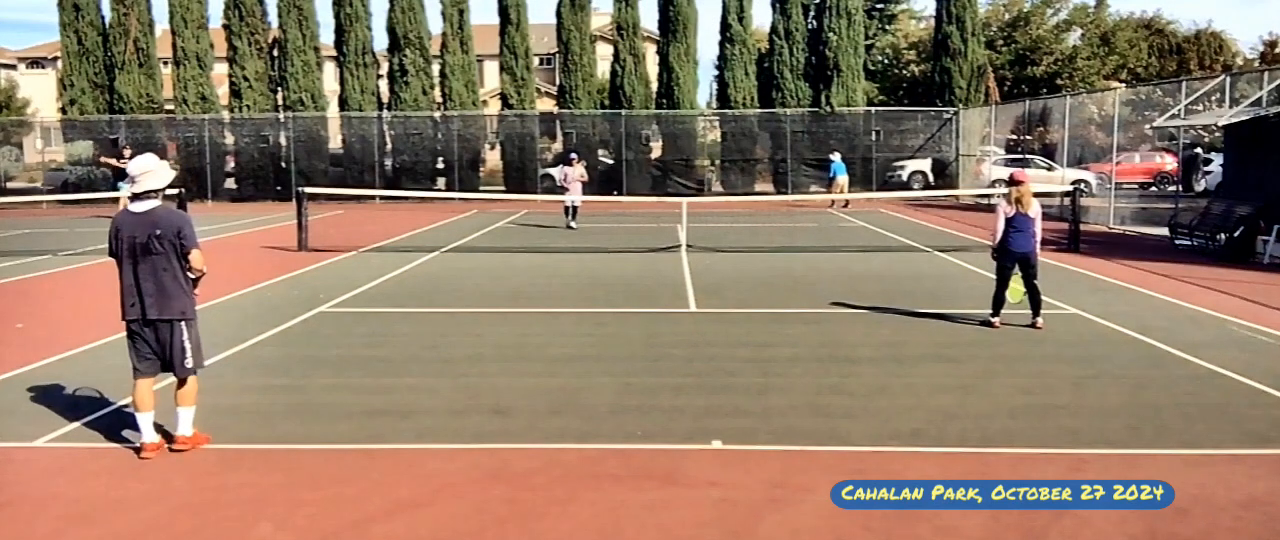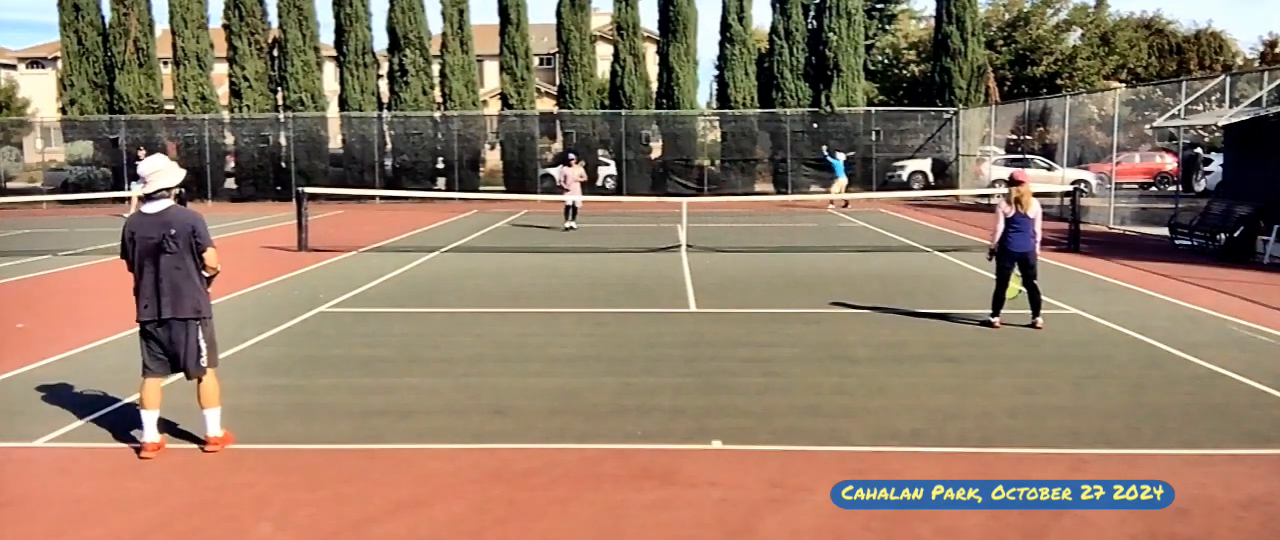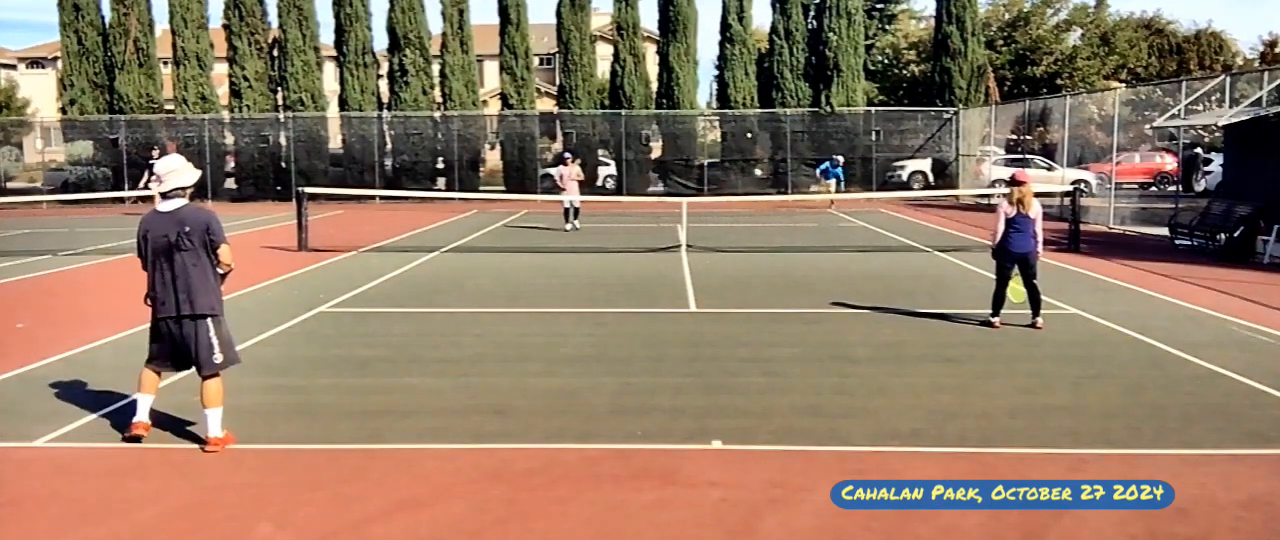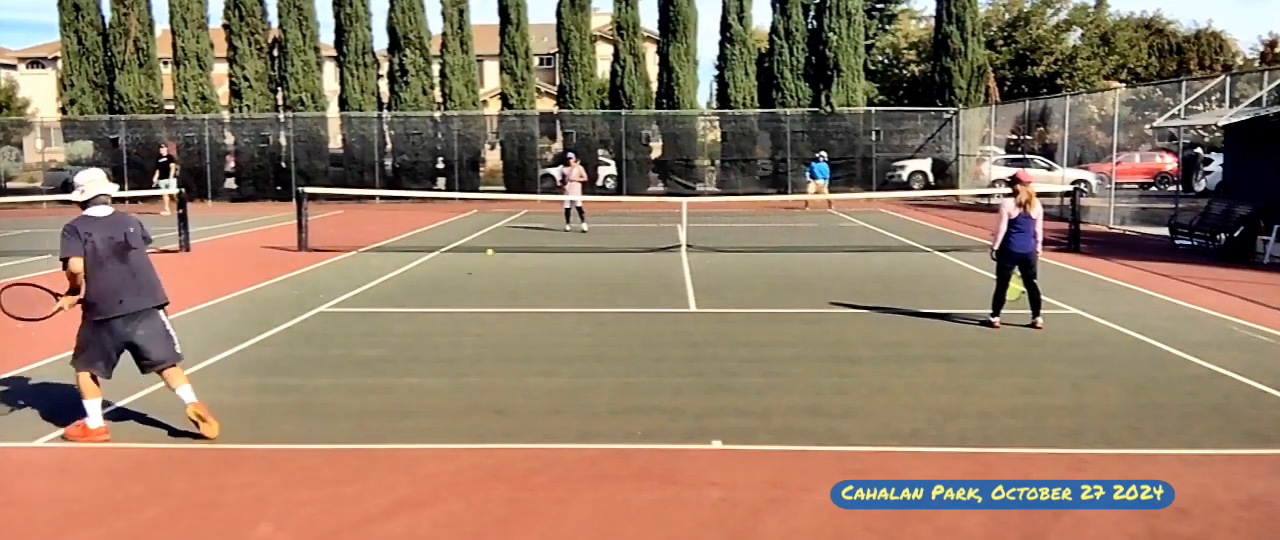
dt=0.5s
person 1, frame 1
left shoulder: (119, 221)
right shoulder: (176, 218)
left elbow: (120, 261)
right elbow: (197, 264)
right wrist: (189, 278)
left hip: (136, 310)
right hip: (174, 308)
left knee: (143, 375)
right knee: (185, 373)
left ankle: (148, 439)
right ankle: (184, 433)
person 1, frame 2
left shoulder: (132, 223)
right shoulder: (190, 218)
left elbow: (131, 265)
right elbow: (211, 263)
right wrist: (202, 279)
left hip: (150, 310)
right hip: (189, 308)
left knee: (152, 375)
right knee: (205, 372)
left ankle: (150, 439)
right ankle: (214, 434)
person 1, frame 3
left shoulder: (147, 222)
right shoulder: (203, 216)
left elbow: (147, 265)
right elbow: (226, 260)
right wrist: (214, 277)
left hip: (163, 308)
right hip: (201, 306)
left knee: (154, 364)
right knee: (211, 372)
left ankle: (140, 420)
right ankle: (215, 434)
person 1, frame 4
left shoulder: (74, 228)
right shoulder: (131, 221)
left elbow: (75, 267)
left wrist: (74, 292)
left hip: (103, 311)
right hip: (146, 304)
left knee: (85, 366)
right knee: (166, 364)
left ankle: (94, 425)
right ankle: (195, 408)
person 2, frame 1
left shoulder: (1004, 204)
right shoulder: (1034, 204)
left elbow: (999, 229)
right elbow: (1037, 229)
left wrist: (994, 247)
right wrist: (1037, 247)
left hip: (1008, 249)
right hip: (1028, 249)
left knee: (1002, 285)
right knee: (1032, 284)
left ankle: (995, 318)
right ankle: (1037, 318)
person 2, frame 2
left shoulder: (1004, 204)
right shoulder: (1034, 204)
left elbow: (998, 229)
right elbow: (1037, 230)
left wrist: (992, 247)
right wrist: (1036, 248)
left hip: (1007, 249)
right hip: (1028, 250)
left knee: (1001, 285)
right knee: (1032, 285)
left ankle: (995, 318)
right ankle: (1037, 319)
person 2, frame 3
left shoulder: (1005, 204)
right shoulder: (1035, 204)
left elbow: (999, 229)
right elbow: (1038, 229)
left wrist: (994, 246)
right wrist: (1039, 248)
left hip: (1008, 249)
right hip: (1028, 250)
left knee: (1002, 284)
right knee: (1031, 284)
left ankle: (995, 318)
right ankle: (1037, 318)
person 2, frame 4
left shoulder: (1008, 203)
right shoulder: (1036, 204)
left elbow: (1001, 229)
right elbow: (1038, 230)
left wrist: (994, 247)
right wrist: (1038, 247)
left hip: (1009, 250)
right hip: (1028, 250)
left knee: (1002, 284)
right knee: (1032, 284)
left ankle: (995, 318)
right ankle: (1037, 318)
